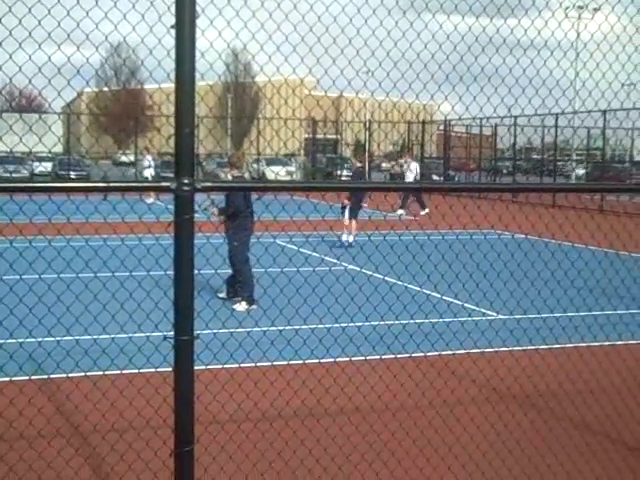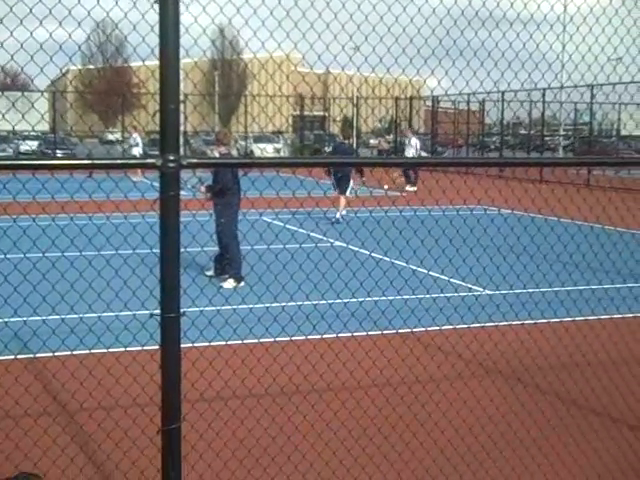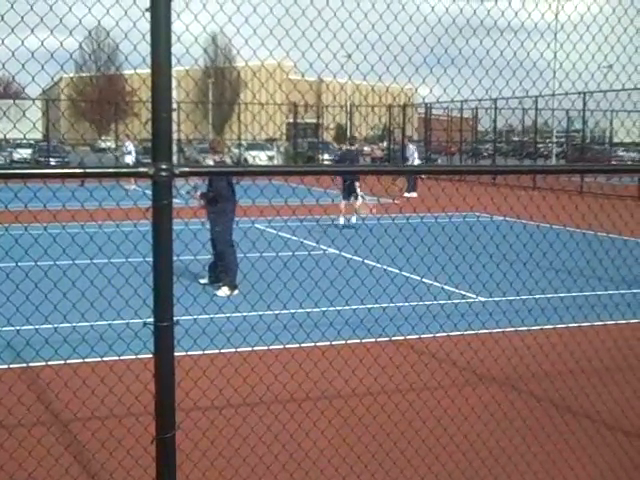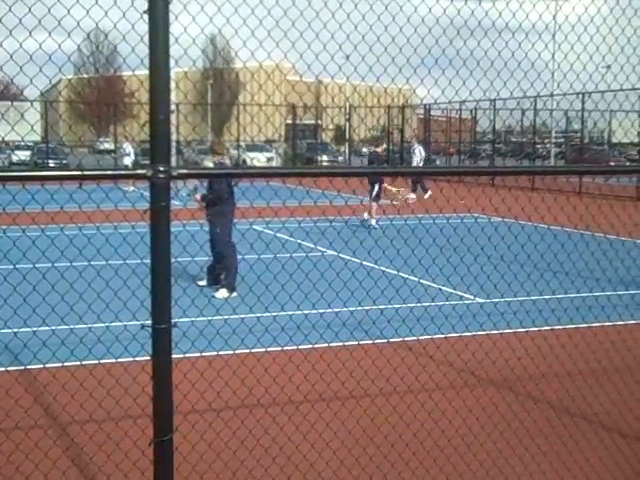
dt=0.5s
person 1, frame 1
right shoulder: (241, 182)
left elbow: (236, 207)
left wrist: (220, 211)
right wrist: (226, 214)
left hip: (240, 228)
right hip: (239, 227)
left knee: (241, 262)
right knee: (235, 260)
left ankle: (248, 299)
right ankle: (232, 290)
person 1, frame 2
right shoulder: (228, 159)
left elbow: (224, 184)
left wrist: (208, 189)
right wrist: (213, 191)
left hip: (227, 205)
right hip: (225, 203)
left knee: (229, 239)
right knee: (223, 237)
left ankle: (236, 277)
right ankle: (220, 267)
person 1, frame 3
right shoulder: (222, 167)
left elbow: (218, 191)
left wrist: (202, 195)
right wrist: (207, 198)
left hip: (222, 213)
right hip: (219, 211)
left knee: (225, 246)
right knee: (218, 245)
left ankle: (230, 284)
right ankle: (215, 275)
person 1, frame 4
right shoulder: (221, 169)
left elbow: (220, 193)
left wrist: (203, 198)
right wrist: (206, 200)
left hip: (222, 214)
right hip: (218, 214)
left knee: (225, 248)
right knee: (217, 247)
left ankle: (229, 286)
right ankle: (213, 277)
